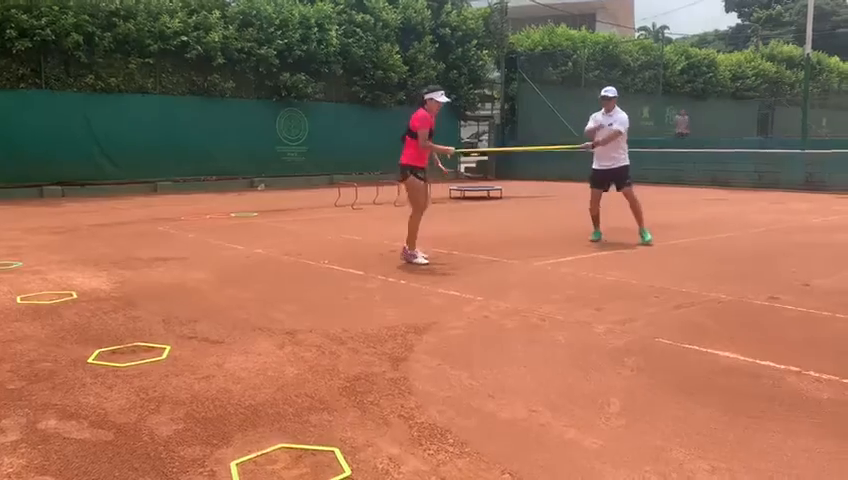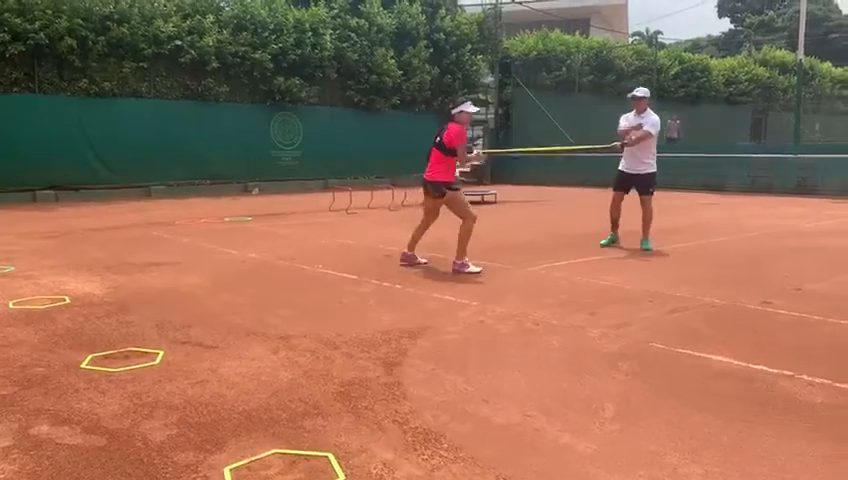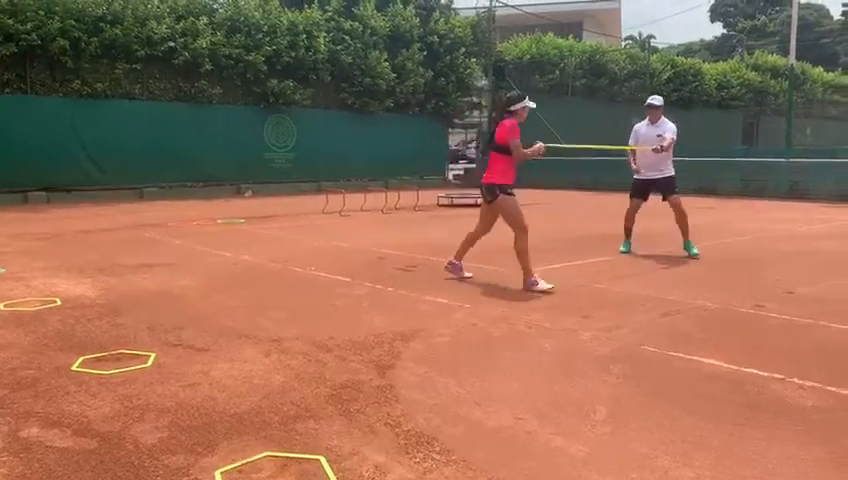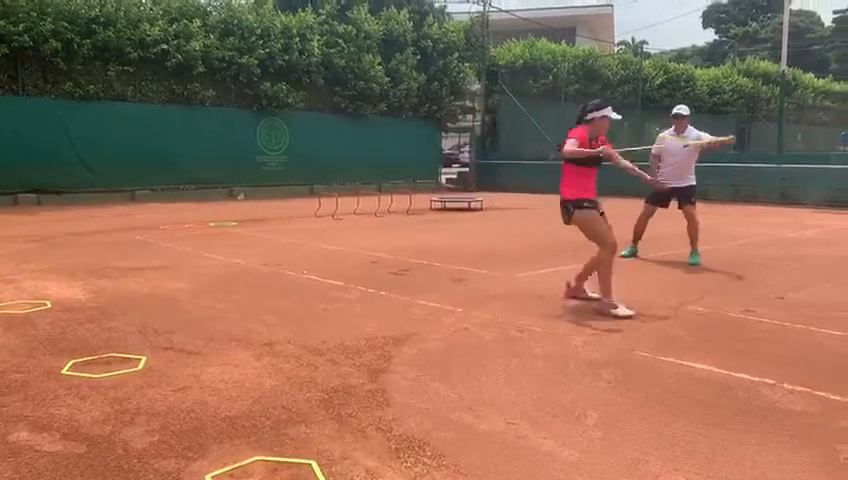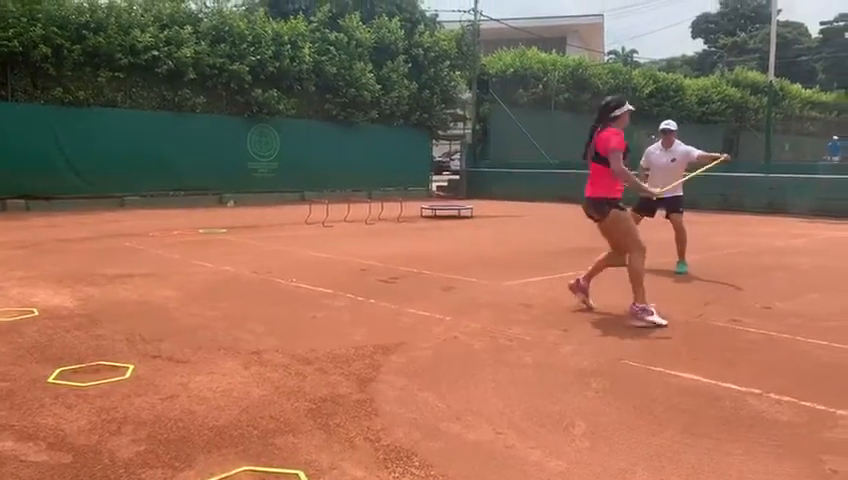
dt=0.5s
person 1, frame 1
left shoulder: (430, 117)
right shoulder: (422, 116)
right elbow: (423, 144)
left wrist: (438, 163)
right wrist: (445, 150)
left hip: (418, 167)
right hip: (411, 167)
left knee: (419, 208)
right knee: (419, 209)
left ankle: (409, 248)
right ankle: (410, 251)
person 1, frame 2
left shoulder: (448, 128)
right shoulder: (459, 129)
right elbow: (462, 159)
left wrist: (470, 157)
right wrist: (473, 157)
left hip: (431, 180)
right hip: (442, 183)
left knee: (428, 219)
right knee: (469, 218)
left ankle: (409, 254)
right ankle: (460, 262)
person 1, frame 3
left shoulder: (504, 124)
right shoulder: (510, 125)
right elbow: (518, 156)
left wrist: (532, 152)
right wrist: (535, 150)
left hip: (494, 185)
right hip: (497, 186)
left knee: (482, 229)
right knee: (521, 229)
left ankle: (455, 263)
right ankle: (530, 279)
person 1, frame 4
left shoulder: (601, 139)
right shoulder: (579, 132)
left elbow: (622, 164)
right elbow: (567, 150)
left wrist: (647, 178)
right wrist: (593, 152)
left hip: (588, 201)
right hip: (574, 202)
left knee: (609, 247)
right knee: (608, 245)
left ankle: (576, 286)
right ankle: (608, 301)
person 1, frame 5
left shoulder: (602, 132)
right shoulder: (614, 134)
right elbow: (617, 168)
right wrist: (644, 188)
left hip: (597, 200)
right hip: (604, 201)
left knee: (619, 251)
right knee: (637, 249)
left ankle: (583, 282)
right ankle: (640, 307)
person 2, frame 1
left shoulder: (621, 117)
right shoulder: (595, 117)
left elbow: (611, 137)
right elbow: (587, 131)
left wrist: (593, 144)
right wrist: (594, 129)
left hip: (619, 164)
right hip: (599, 165)
left knee: (630, 195)
right knee: (594, 198)
left ankle: (643, 231)
right ankle: (597, 230)
person 2, frame 2
left shoulder: (653, 119)
right shoulder: (625, 118)
left elbow: (641, 137)
right elbow: (621, 132)
left wrist: (624, 143)
right wrist: (631, 128)
left hip: (646, 169)
right hip: (625, 167)
left knee: (646, 202)
right knee: (616, 200)
left ankle: (645, 238)
right ankle: (613, 235)
person 2, frame 3
left shoulder: (669, 127)
right shoulder: (638, 127)
left elbow: (669, 143)
right elbow: (631, 148)
left wrist: (661, 147)
right wrist: (632, 163)
left hip: (665, 174)
right hip: (642, 176)
left knee: (677, 206)
right knee: (633, 207)
left ankle: (687, 244)
right ankle: (627, 241)
person 2, frame 4
left shoulder: (696, 136)
right shoulder: (663, 137)
left elbow: (713, 141)
right elbow: (654, 158)
left wrist: (725, 140)
right wrist: (655, 174)
left hip: (685, 183)
right hip: (662, 182)
left knee: (690, 215)
right knee: (645, 213)
left ankle: (694, 252)
right ankle: (633, 247)
person 2, frame 5
left shoulder: (684, 150)
right shoulder: (651, 150)
left elbow: (702, 156)
right elbow: (642, 169)
left wrist: (720, 156)
left hip: (673, 194)
left knee: (678, 224)
right knee: (631, 221)
left ankle: (681, 261)
